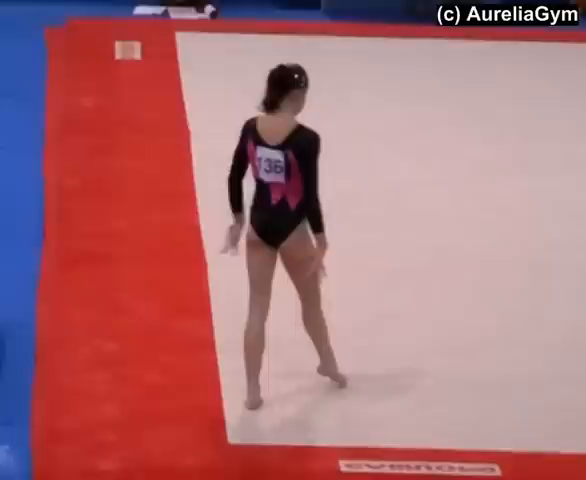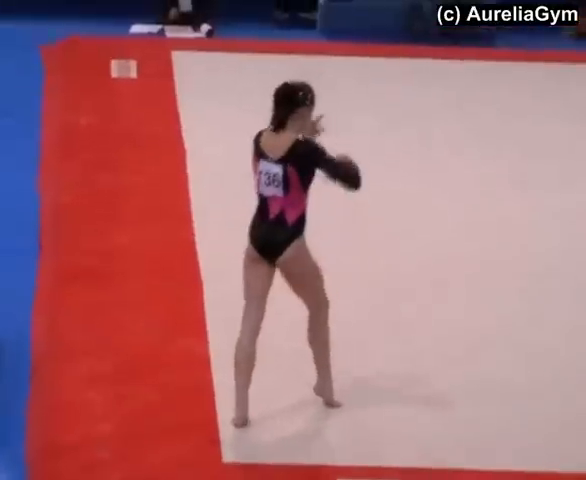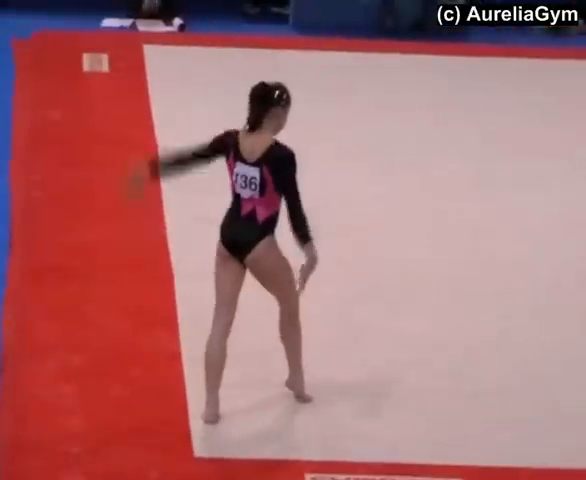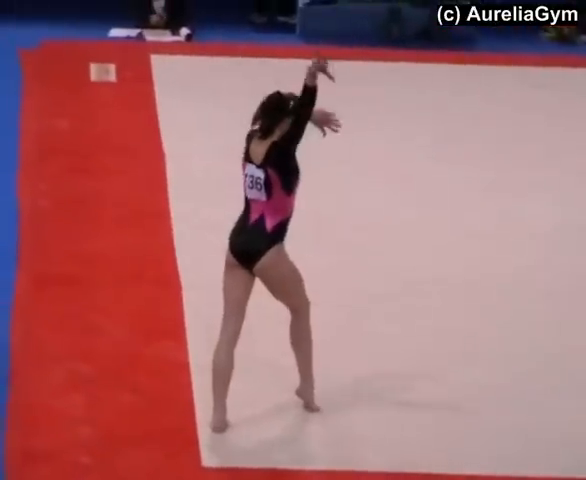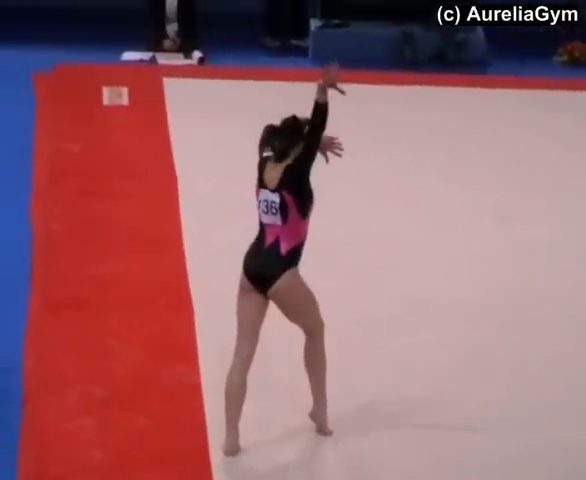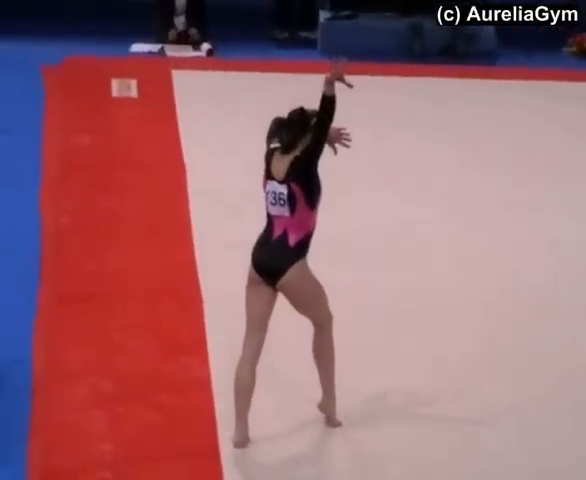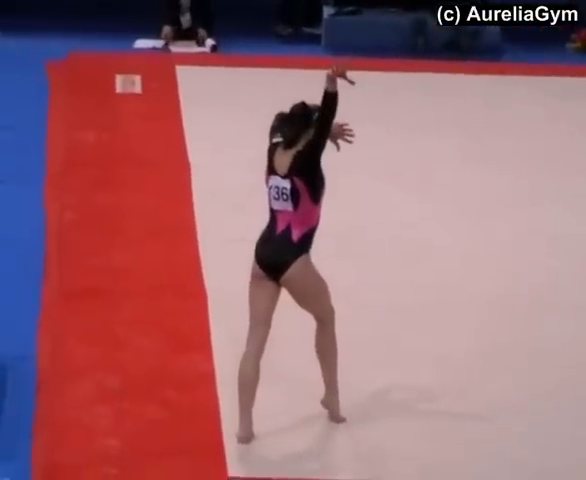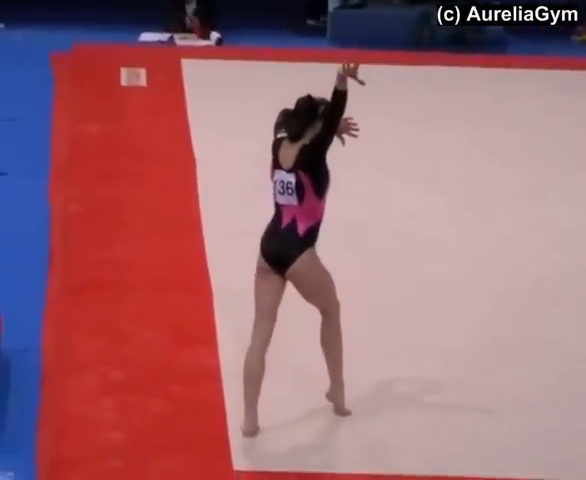
dt=0.5s
person 1, frame 1
left shoulder: (250, 129)
right shoulder: (306, 139)
left elbow: (234, 180)
right elbow: (310, 193)
left wrist: (237, 221)
right wrist: (320, 241)
left hip: (258, 224)
right hip: (290, 227)
left knee: (257, 309)
right knee: (311, 300)
left ankle: (253, 390)
right ankle: (329, 365)
person 1, frame 2
left shoulder: (260, 140)
right shoulder: (307, 150)
right elbow: (352, 180)
right wrist: (344, 161)
left hip: (258, 237)
right hip: (288, 241)
left knee: (250, 322)
right knee: (319, 308)
left ankle: (240, 407)
right ankle: (325, 385)
person 1, frame 3
left shoulder: (230, 141)
right shoulder: (283, 155)
left elbow: (191, 157)
right elbow: (293, 205)
left wrist: (155, 167)
right wrist: (308, 248)
left hip: (228, 235)
right hip: (258, 242)
left knee: (221, 322)
right knee: (290, 303)
left ankle: (211, 405)
right ankle: (296, 382)
person 1, frame 4
left shoulder: (251, 140)
right shoulder: (282, 150)
left elbow: (271, 115)
right elbow: (300, 118)
left wrist: (312, 114)
right wrist: (311, 80)
left hip: (237, 243)
right hip: (266, 249)
left knee: (229, 330)
right knee: (300, 309)
left ankle: (218, 413)
right ankle: (307, 389)
person 1, frame 5
left shoulder: (265, 166)
right shoulder: (296, 174)
left elbow: (272, 133)
right elbow: (314, 137)
left wrist: (315, 140)
right wrist: (323, 92)
left hip: (252, 266)
right hip: (280, 272)
left knee: (242, 353)
right knee: (315, 331)
left ankle: (231, 437)
right ankle: (320, 411)
person 1, frame 6
left shoulder: (272, 157)
right shoulder: (303, 165)
left elbow: (283, 127)
right elbow: (321, 129)
left wrist: (324, 134)
right wrist: (331, 85)
left hip: (260, 259)
right hip: (288, 264)
left knee: (251, 345)
right knee: (323, 322)
left ankle: (240, 429)
right ankle: (329, 403)
person 1, frame 7
left shoulder: (275, 153)
right shoulder: (306, 160)
left elbow: (294, 124)
right elbow: (323, 125)
left wrist: (327, 130)
right wrist: (332, 84)
left hip: (264, 253)
right hip: (292, 259)
left knee: (255, 340)
right knee: (326, 318)
left ankle: (244, 425)
right ankle: (332, 399)
person 1, frame 8
left shoulder: (279, 146)
right shoulder: (311, 154)
left elbow: (293, 121)
right elbow: (330, 122)
left wrist: (333, 126)
right wrist: (342, 83)
left hip: (270, 247)
right hip: (297, 252)
left knee: (260, 333)
right knee: (331, 311)
left ankle: (249, 418)
right ankle: (337, 392)
